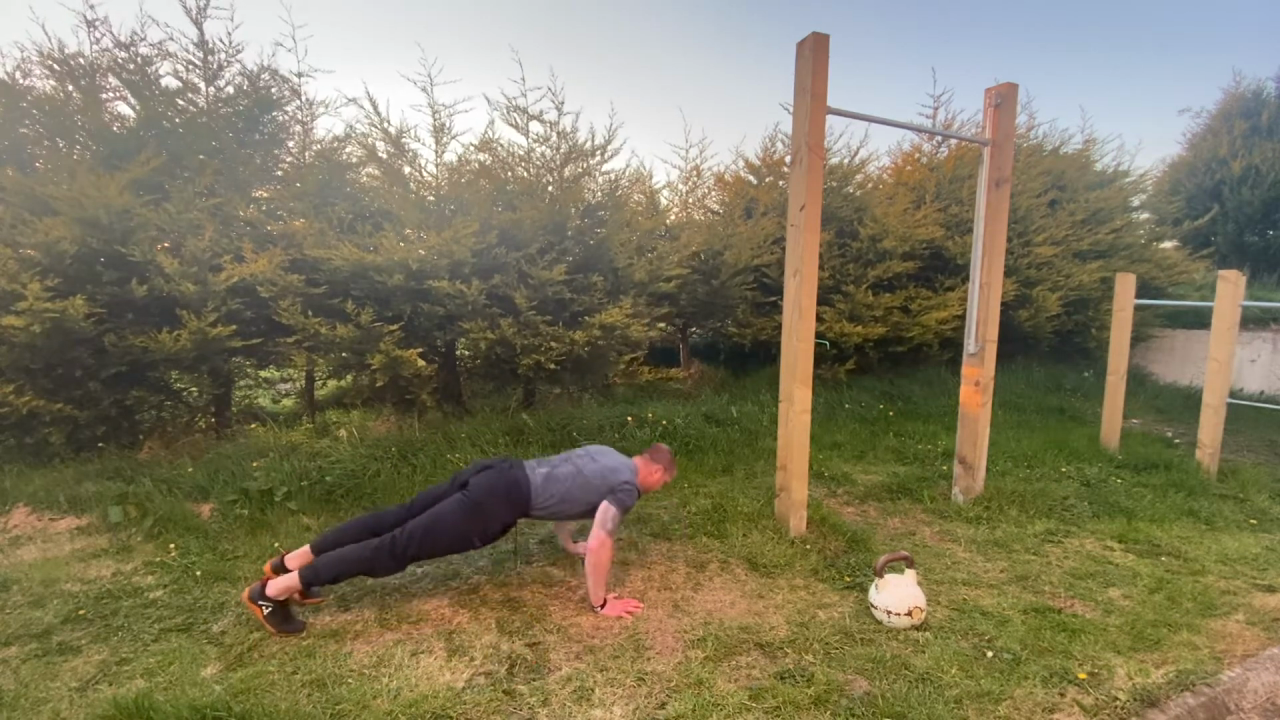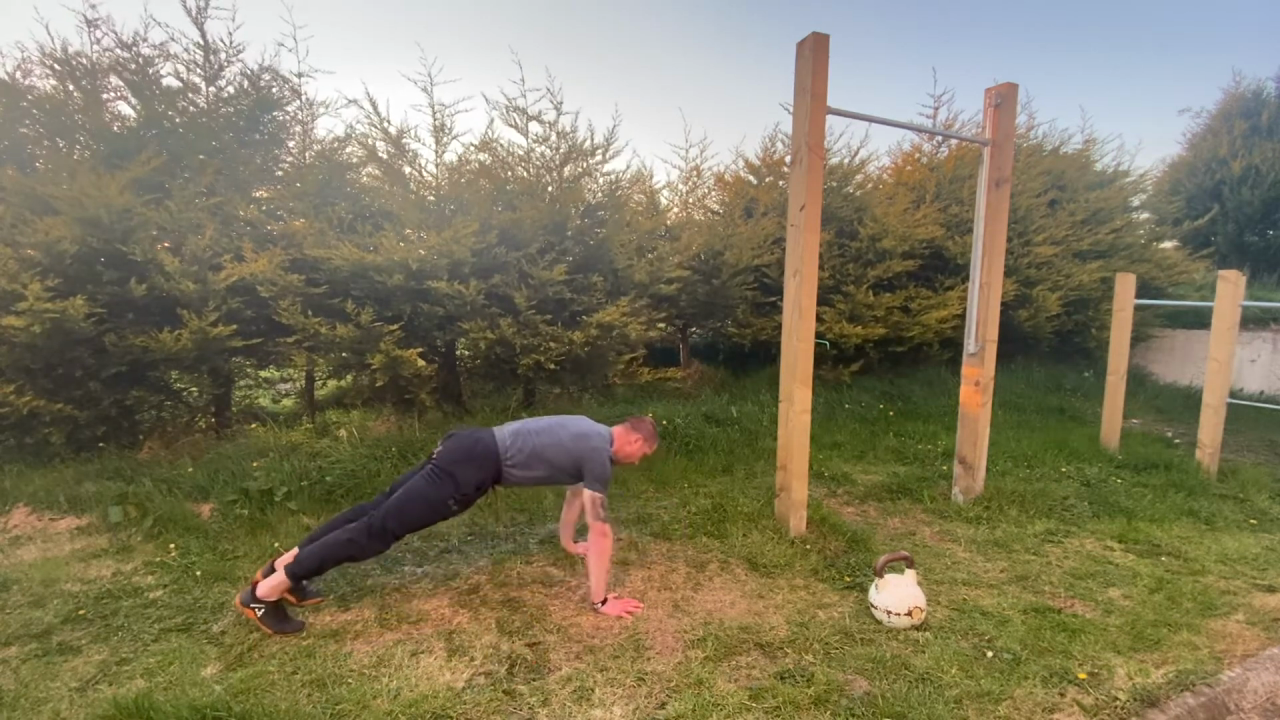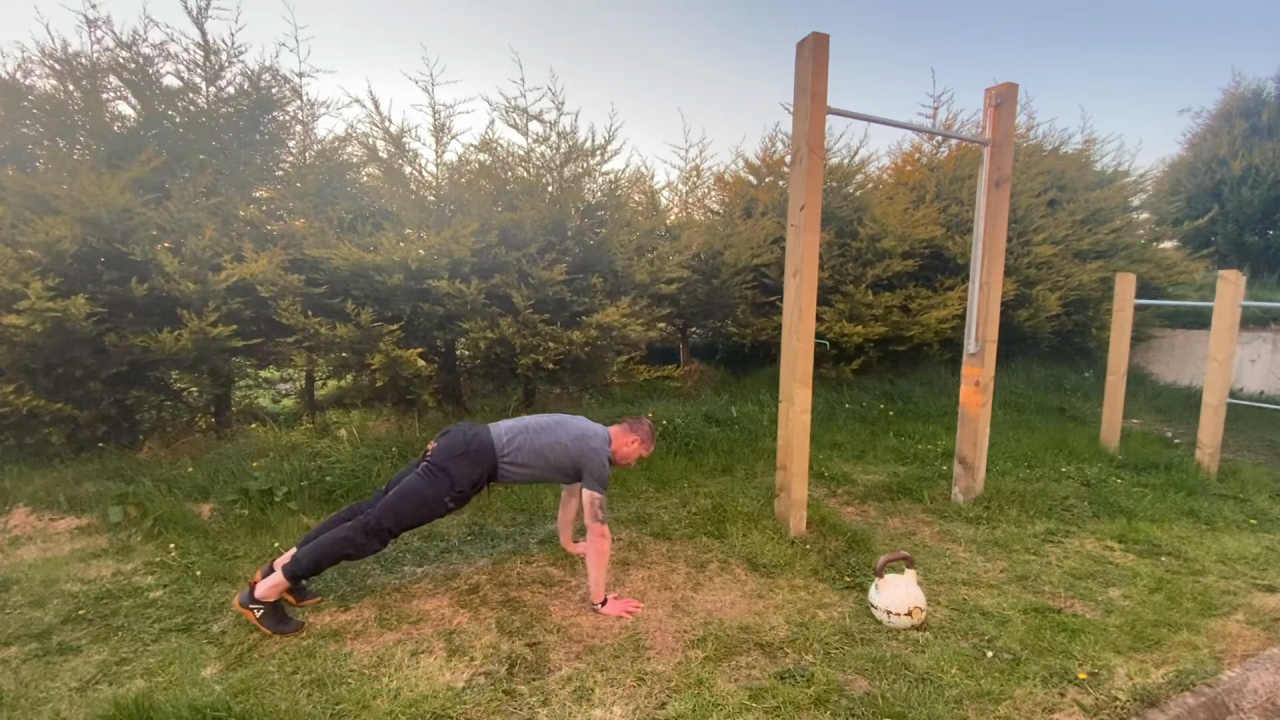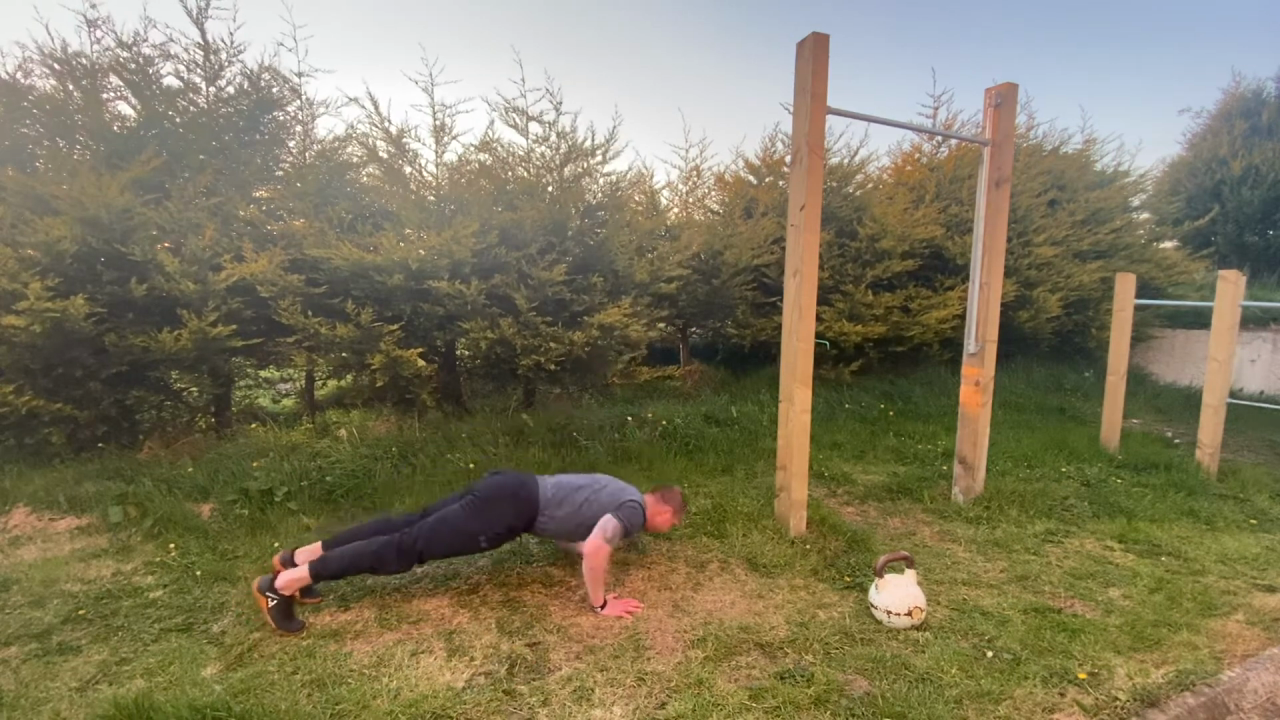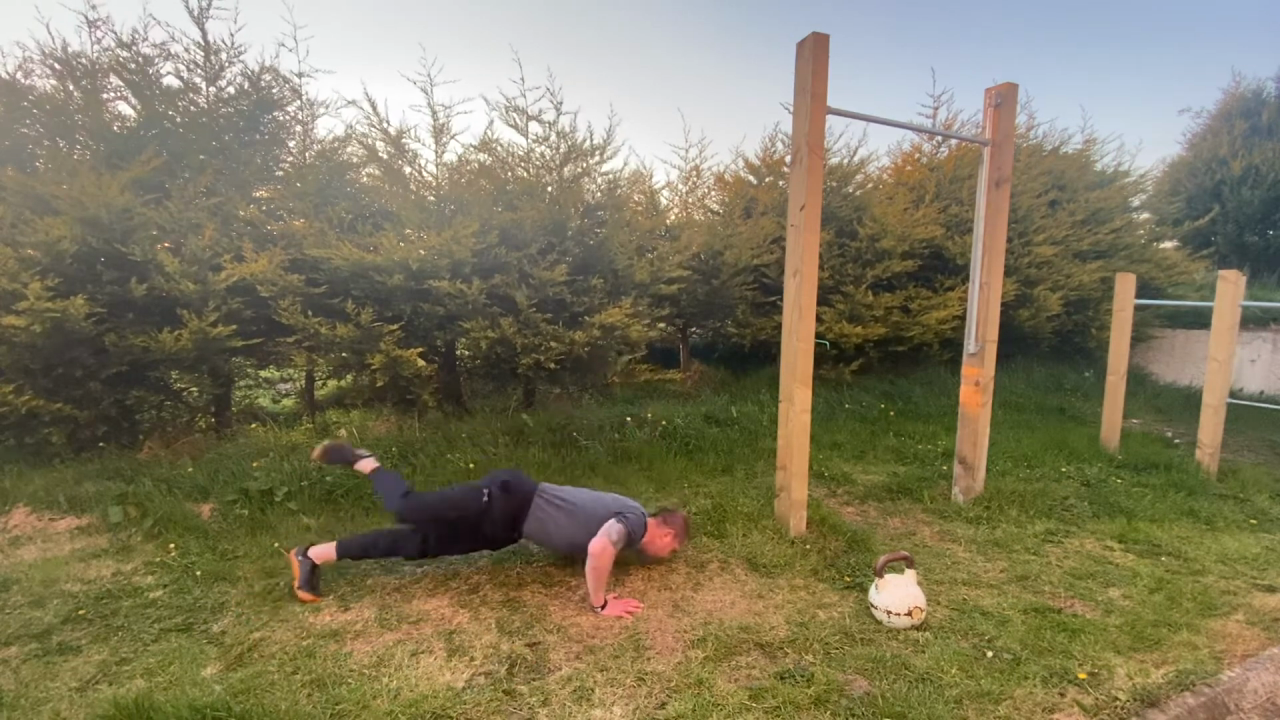
dt=0.4s
person 1, frame 1
left shoulder: (607, 453)
right shoulder: (627, 487)
right elbow: (599, 544)
left wrist: (569, 543)
right wrist: (600, 602)
left hip: (499, 472)
right hip: (499, 502)
left knee: (395, 519)
right knee: (397, 547)
left ankle: (290, 561)
right ankle: (273, 590)
person 1, frame 2
left shoulder: (591, 433)
right shoulder: (600, 454)
left elbow: (573, 489)
right elbow: (600, 531)
left wrist: (568, 543)
right wrist: (601, 600)
left hip: (470, 444)
right hip: (475, 465)
left knee: (380, 508)
right knee: (381, 528)
left ankle: (280, 565)
right ankle: (264, 592)
person 1, frame 3
left shoulder: (589, 434)
right shoulder: (598, 454)
left elbow: (570, 488)
right elbow: (599, 532)
left wrist: (567, 542)
right wrist: (600, 600)
left hip: (466, 440)
right hip: (470, 462)
left knee: (376, 507)
right knee: (377, 525)
left ankle: (280, 566)
right ankle: (264, 592)
person 1, frame 4
left shoulder: (618, 490)
right shoulder: (633, 510)
right elbow: (596, 548)
left wrist: (575, 545)
right wrist: (600, 602)
left hip: (512, 485)
right hip: (512, 507)
left knee: (409, 525)
right knee: (407, 547)
left ankle: (298, 556)
right ankle: (283, 583)
person 1, frame 5
left shoulder: (626, 513)
right shoulder: (634, 523)
right elbow: (599, 549)
right wrist: (600, 603)
left hip: (506, 523)
right hip: (512, 497)
left knee: (418, 541)
right knee: (413, 508)
left ankle: (314, 556)
right ankle: (365, 463)
